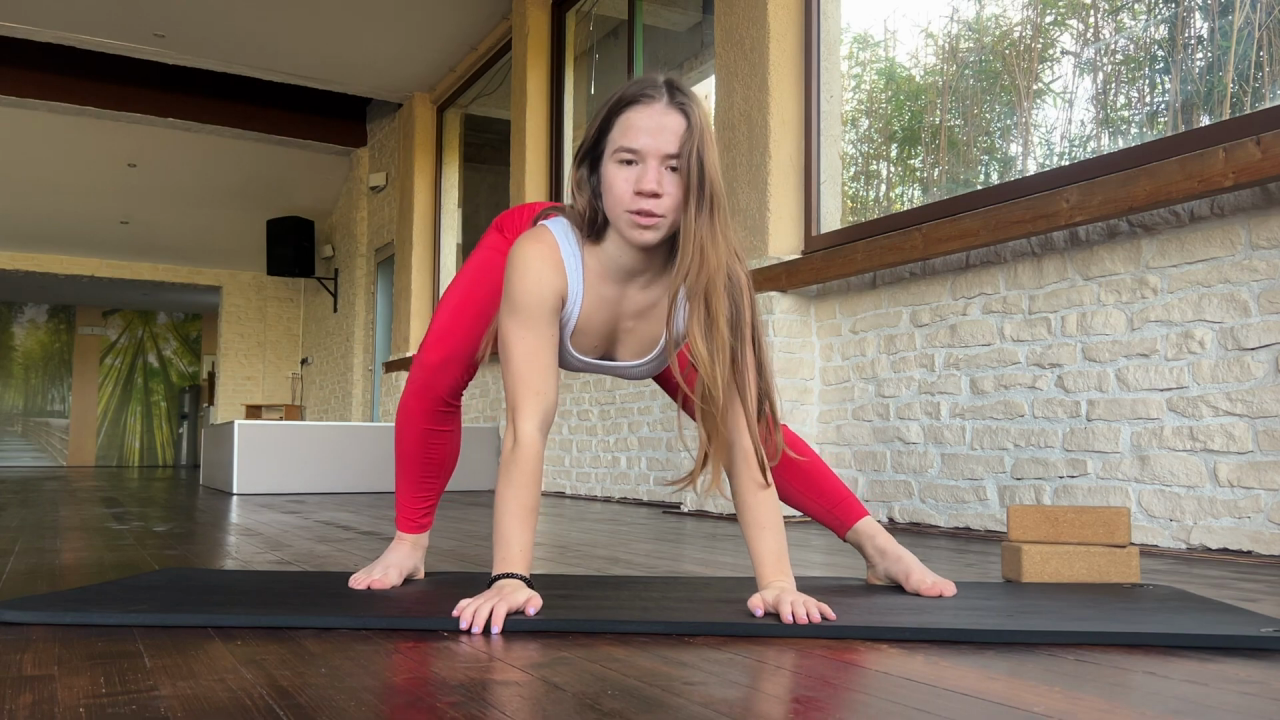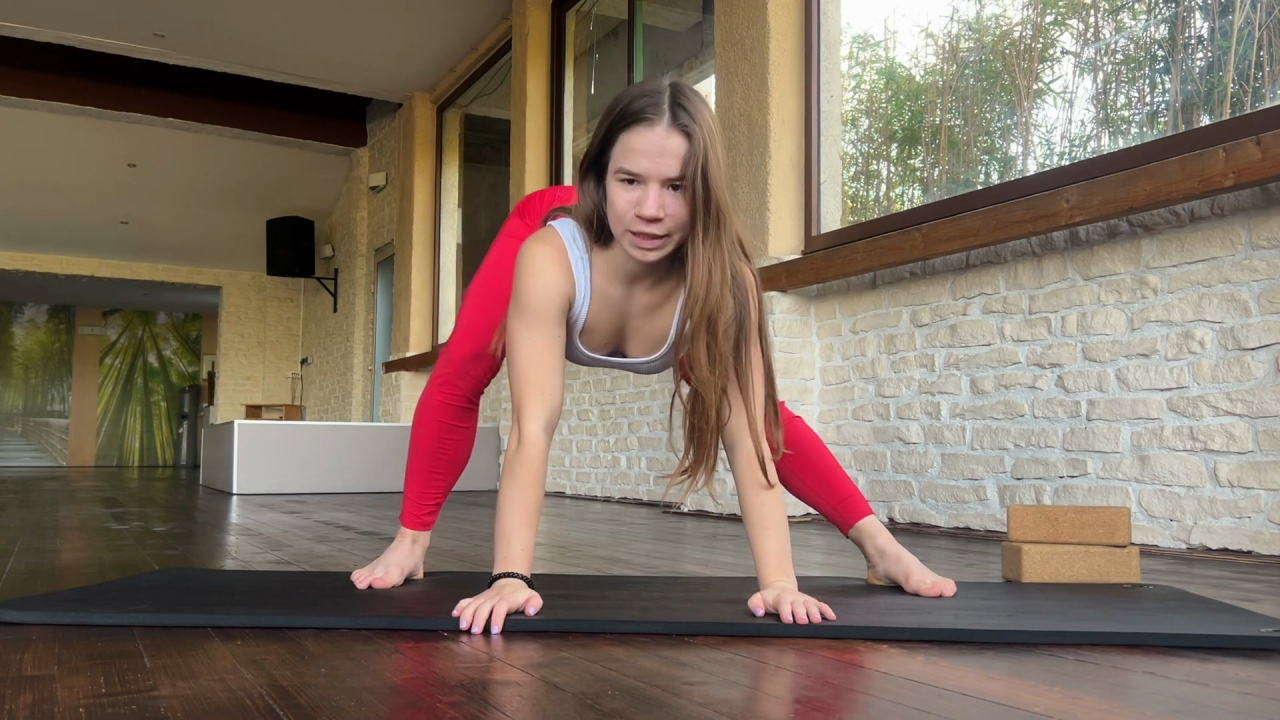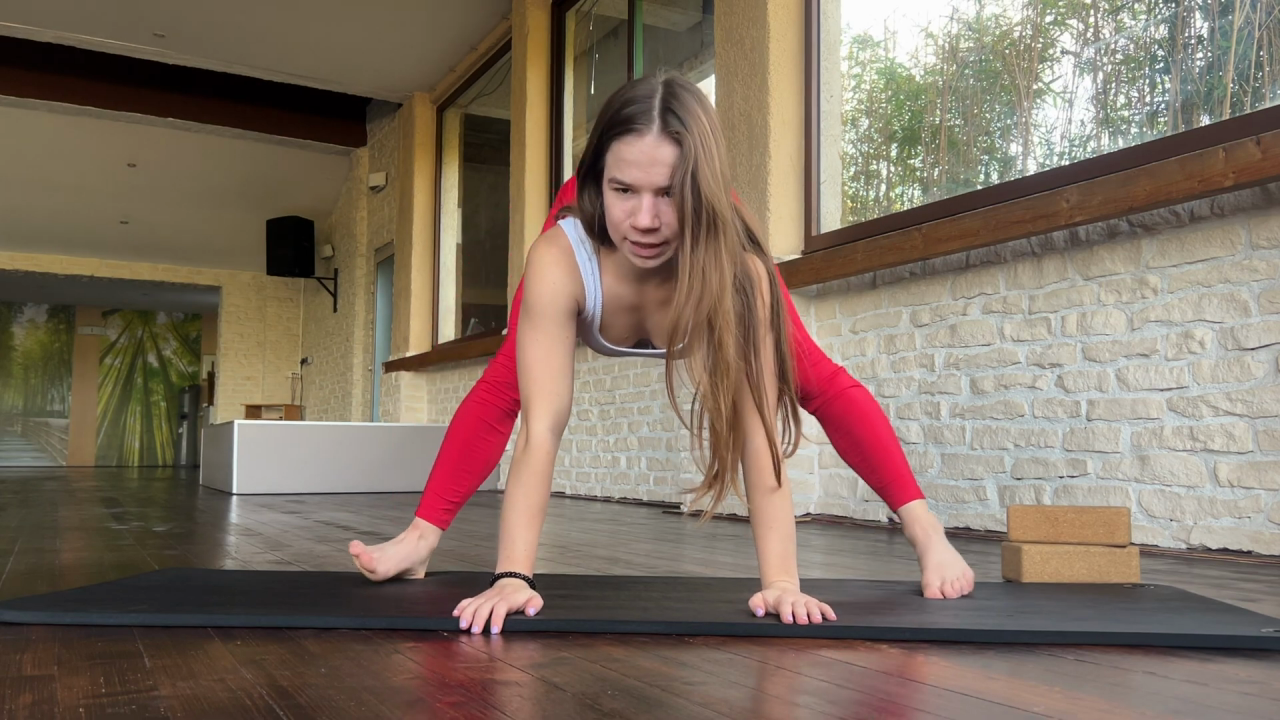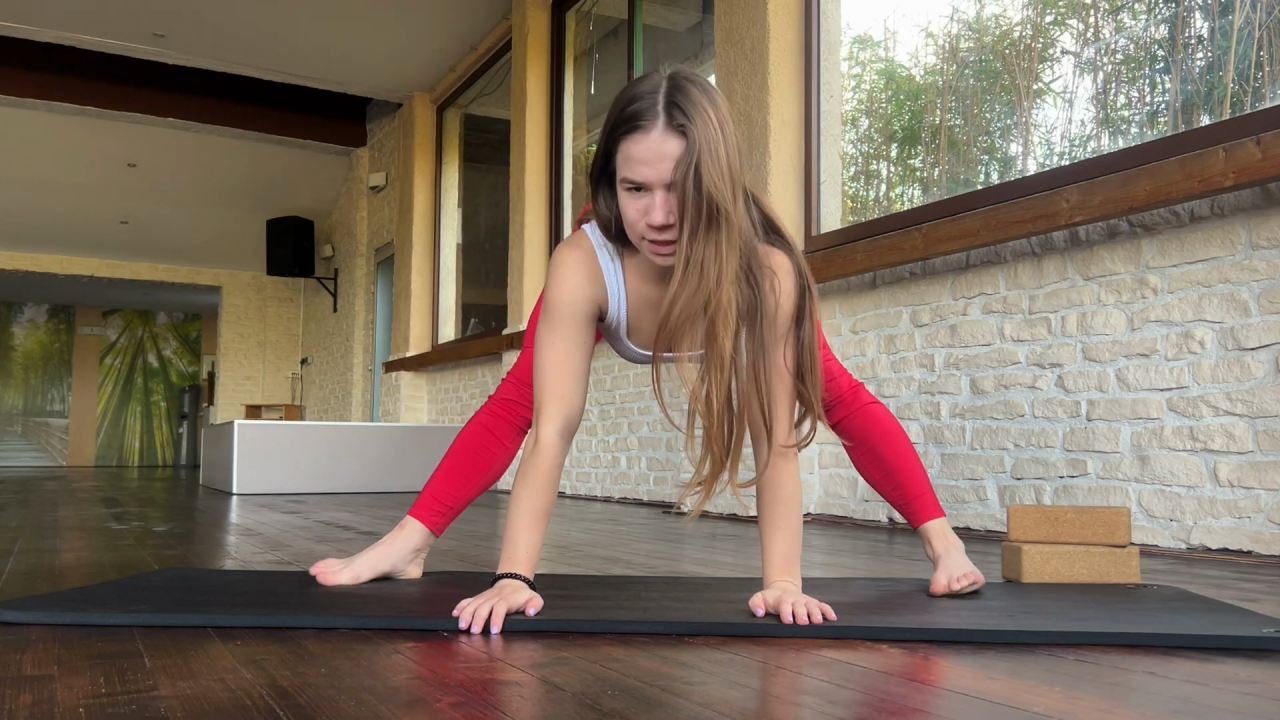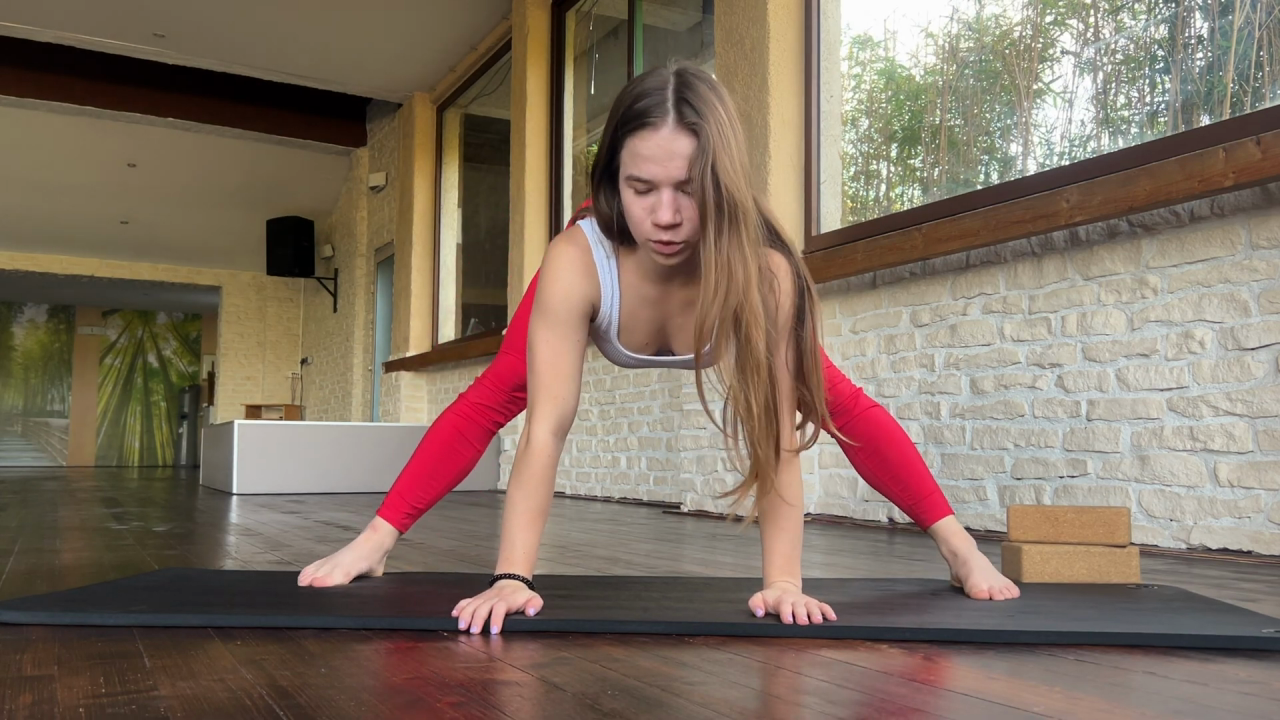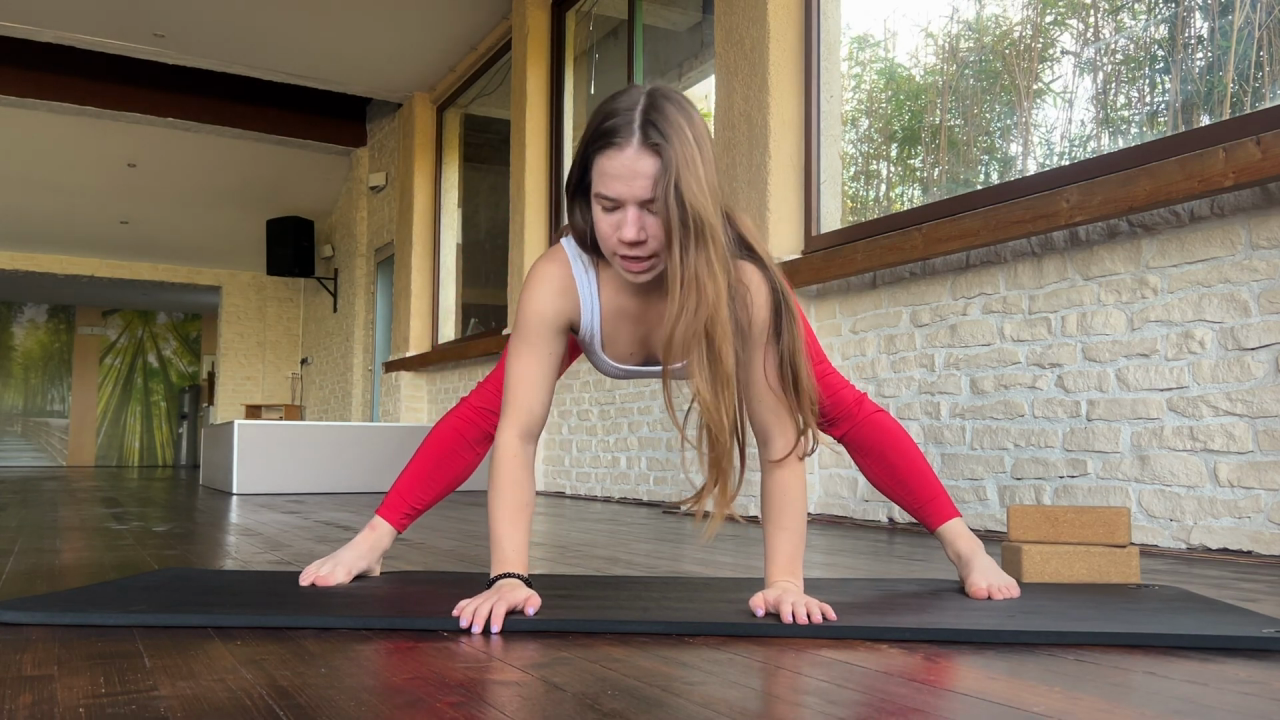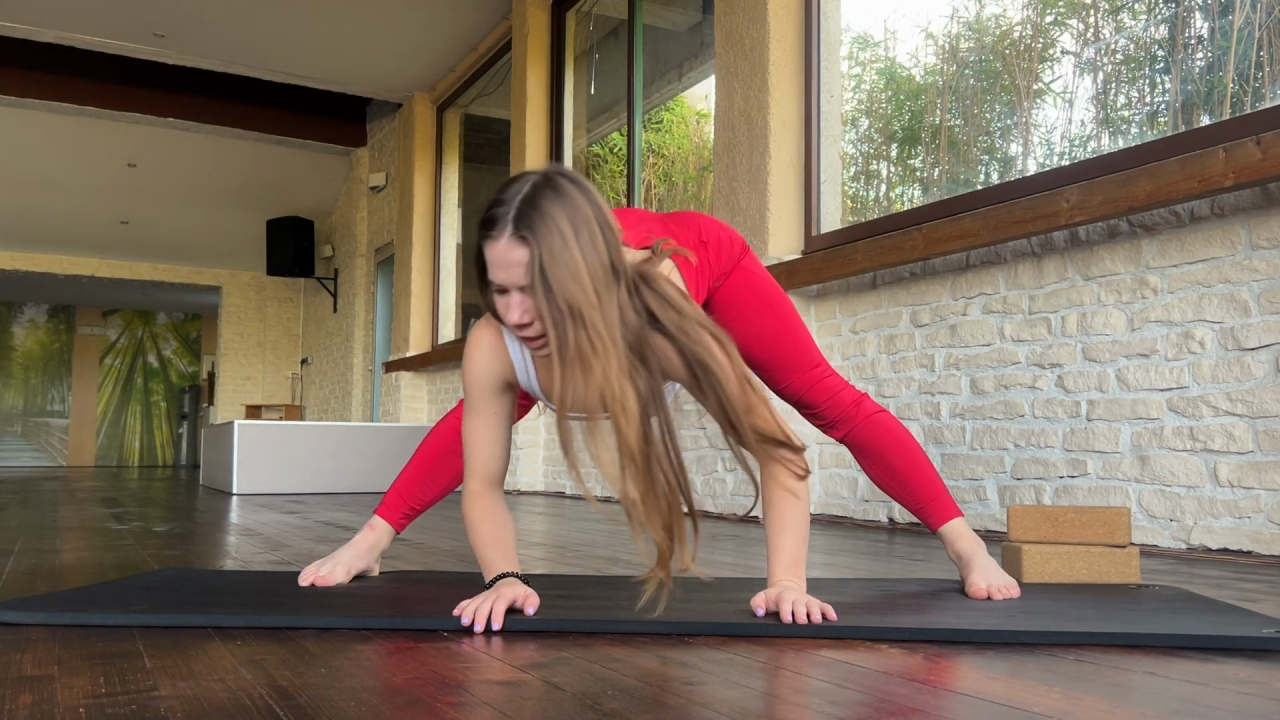
dt=0.4s
person 1, frame 1
left shoulder: (715, 279)
right shoulder: (537, 253)
left elbow: (742, 435)
right elbow: (528, 427)
left wrist: (776, 581)
right wrist: (509, 578)
left knee: (752, 416)
right knee: (434, 380)
left ankle: (875, 544)
right ankle: (411, 543)
person 1, frame 2
left shoulder: (727, 277)
right shoulder: (549, 252)
left elbow: (748, 431)
right elbow: (534, 425)
left wrist: (778, 580)
right wrist: (510, 576)
left hip: (680, 267)
left knee: (765, 407)
right knee: (460, 375)
left ankle: (876, 543)
right ankle: (411, 542)
person 1, frame 3
left shoulder: (736, 266)
right shoulder: (562, 256)
left elbow: (759, 429)
right elbow: (541, 423)
right wrist: (511, 576)
left hip: (703, 246)
right hip: (596, 233)
left knee: (816, 379)
right knee: (503, 385)
left ankle: (924, 532)
right ankle: (422, 538)
person 1, frame 4
left shoulder: (766, 268)
right shoulder: (585, 263)
left elbow: (777, 434)
right elbow: (551, 426)
left wrist: (783, 582)
right wrist: (514, 577)
left hip: (725, 257)
right hip: (617, 259)
left knee: (836, 395)
right knee: (517, 397)
left ankle: (941, 543)
right ankle: (409, 545)
person 1, frame 5
left shoulder: (762, 271)
right shoulder: (578, 261)
left elbow: (777, 435)
right elbow: (546, 427)
left wrist: (783, 582)
right wrist: (511, 578)
left hip: (720, 270)
right hip: (610, 257)
left knee: (833, 403)
right knee: (492, 395)
left ankle: (957, 545)
right ankle: (374, 542)
person 1, frame 6
left shoulder: (734, 277)
right shoulder: (557, 283)
left elbow: (783, 436)
right elbow: (513, 432)
left wrist: (784, 581)
right wrist: (509, 575)
left hip: (707, 261)
right hip: (598, 276)
left knee: (833, 404)
right knee: (488, 405)
left ankle: (963, 545)
right ankle: (372, 540)
person 1, frame 7
right shoulder: (487, 347)
left elbow: (779, 448)
right elbow: (481, 478)
right wrist: (503, 577)
left hip: (700, 247)
right hip: (603, 242)
left knee: (832, 401)
right knee: (475, 415)
left ankle: (966, 546)
right ankle: (370, 543)
